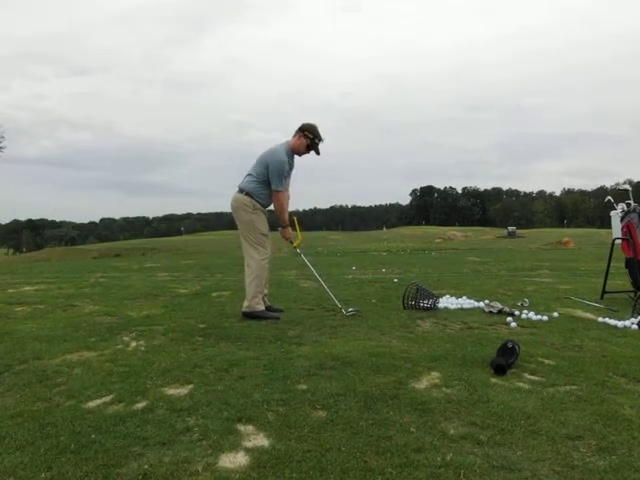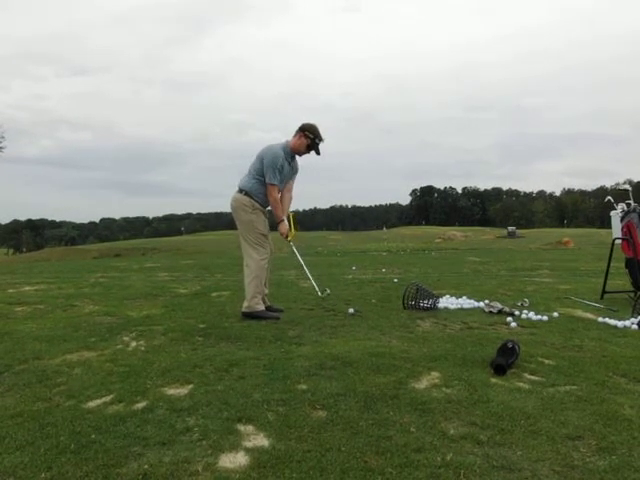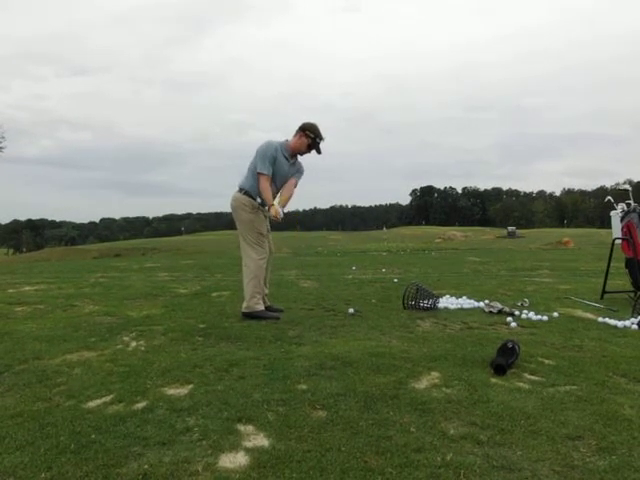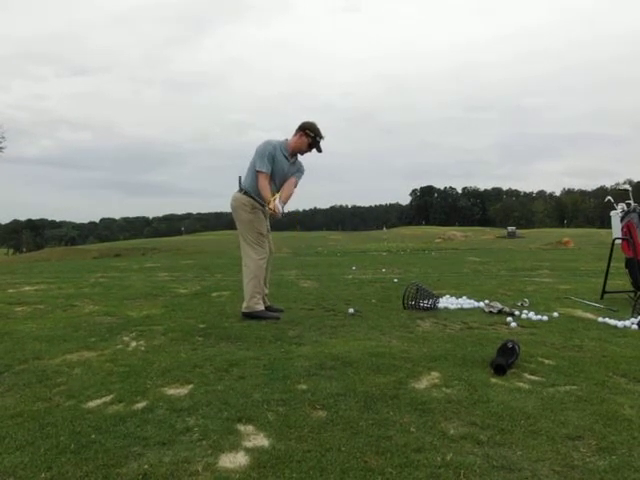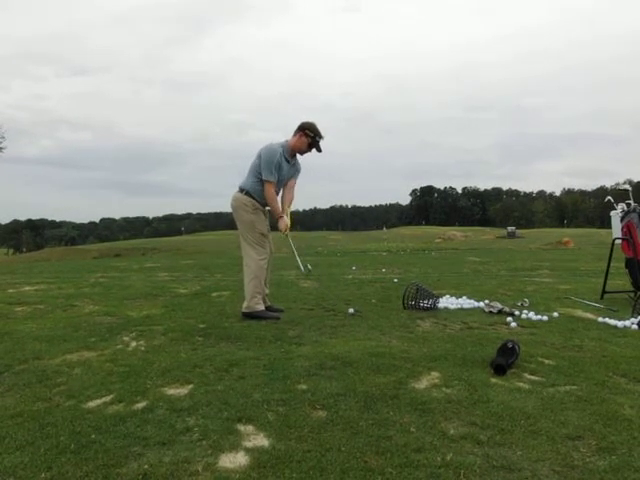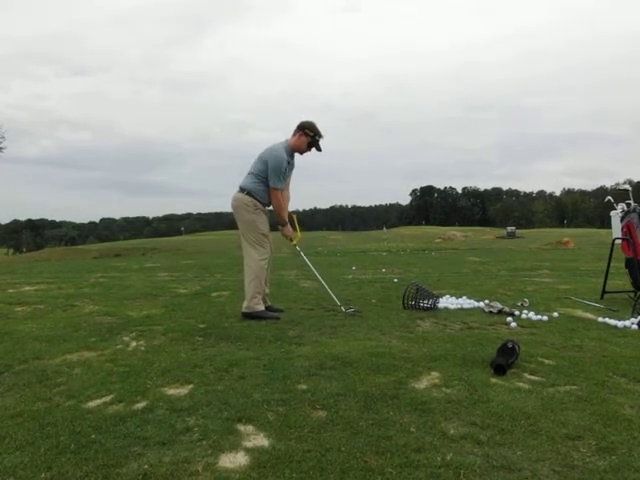
dt=0.2s
person 1, frame 1
left shoulder: (288, 158)
right shoulder: (278, 157)
left elbow: (285, 193)
right elbow: (277, 197)
left wrist: (286, 222)
right wrist: (285, 226)
left hip: (253, 205)
right hip: (247, 204)
left knee: (263, 253)
right knee: (258, 254)
left ankle: (260, 301)
right ankle: (253, 306)
person 1, frame 2
left shoulder: (293, 163)
right shoulder: (275, 153)
left elbow: (287, 193)
right elbow: (271, 192)
left wrist: (284, 219)
right wrist: (280, 221)
left hip: (255, 206)
right hip: (247, 203)
left knee: (265, 253)
right knee: (257, 254)
left ankle: (260, 301)
right ankle: (252, 306)
person 1, frame 3
left shoulder: (298, 167)
right shoulder: (270, 148)
left elbow: (288, 188)
right elbow: (263, 181)
left wrist: (279, 208)
right wrist: (272, 205)
left hip: (258, 206)
right hip: (246, 203)
left knee: (265, 253)
right knee: (256, 254)
left ankle: (260, 301)
right ankle: (252, 306)
person 1, frame 4
left shoulder: (298, 167)
right shoulder: (269, 147)
left elbow: (289, 187)
right elbow: (262, 180)
left wrist: (279, 204)
right wrist: (270, 202)
left hip: (259, 206)
right hip: (247, 202)
left knee: (266, 253)
right knee: (256, 254)
left ankle: (261, 301)
right ankle: (252, 306)
person 1, frame 5
left shoulder: (295, 165)
right shoulder: (272, 151)
left elbow: (288, 190)
right elbow: (268, 189)
left wrist: (286, 215)
right wrist: (280, 217)
left hip: (258, 206)
right hip: (247, 203)
left knee: (265, 253)
right knee: (257, 254)
left ankle: (261, 301)
right ankle: (252, 306)
person 1, frame 6
left shoulder: (290, 159)
right shoulder: (277, 155)
left elbow: (285, 191)
right elbow: (275, 194)
left wrist: (286, 220)
right wrist: (284, 224)
left hip: (255, 205)
right hip: (248, 203)
left knee: (264, 253)
right knee: (258, 254)
left ankle: (261, 301)
right ankle: (252, 306)
